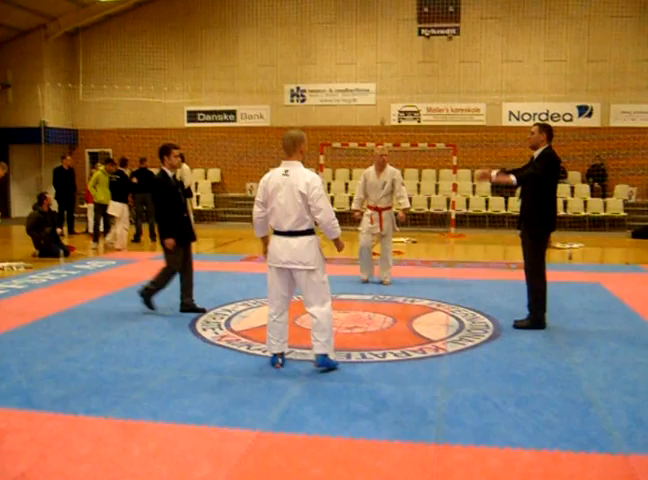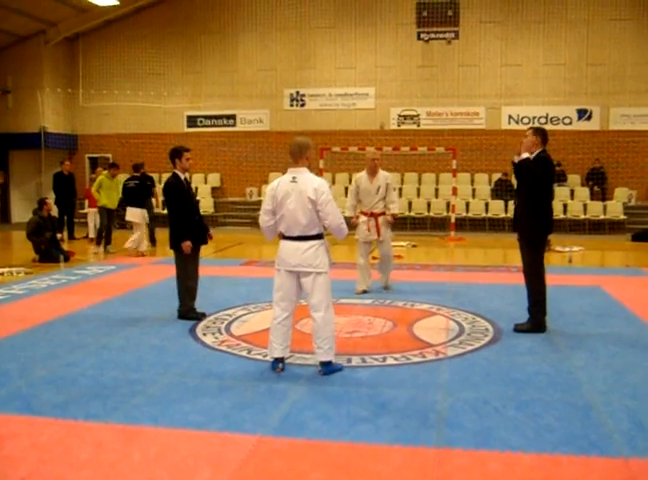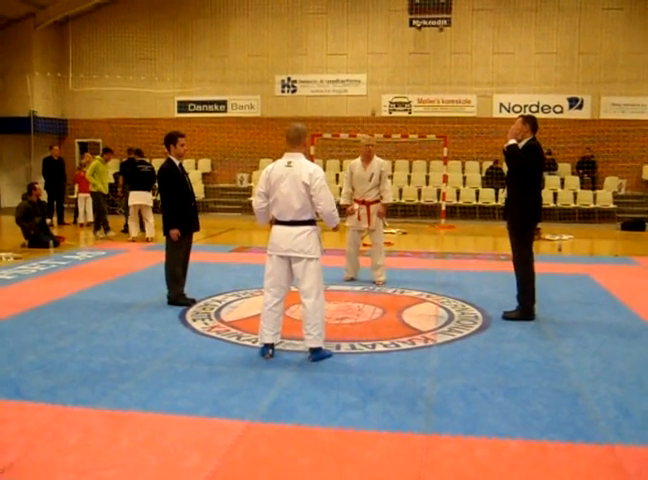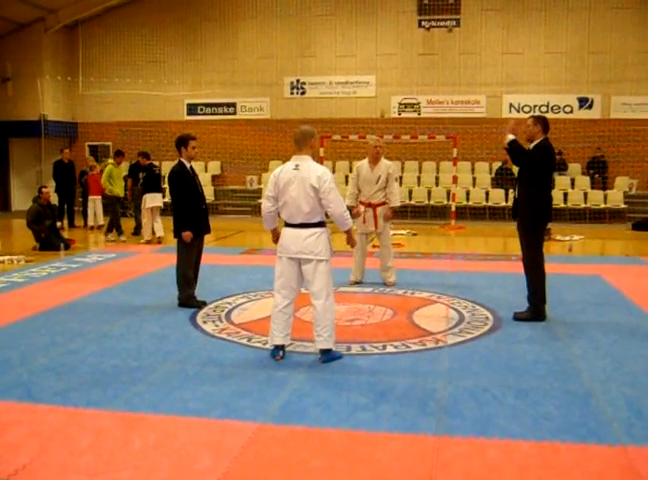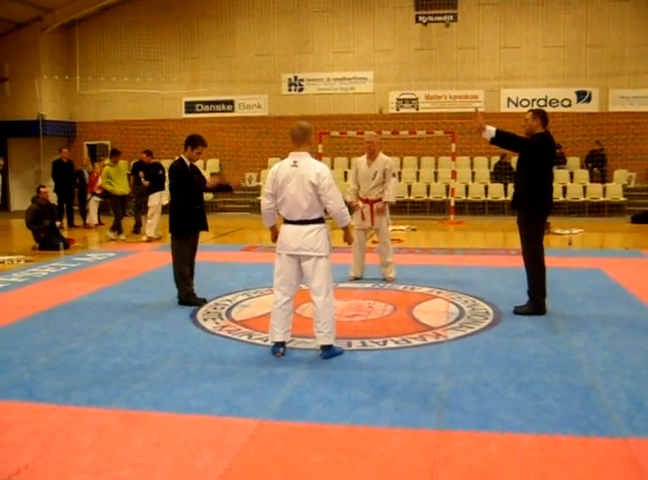
dt=0.5s
person 1, frame 1
left shoulder: (268, 179)
right shoulder: (310, 178)
left elbow: (259, 215)
right elbow: (324, 215)
left wrist: (264, 239)
right wrist: (337, 239)
left hip: (278, 246)
right hip: (304, 247)
left knee: (277, 304)
right knee: (319, 302)
left ankle: (277, 354)
right ankle: (322, 354)
person 1, frame 2
left shoulder: (275, 186)
right shoulder: (318, 184)
left elbow: (266, 222)
right elbow: (333, 220)
right wrist: (343, 234)
left hip: (287, 251)
right hip: (313, 251)
left knee: (282, 306)
right knee: (321, 308)
left ankle: (277, 358)
right ankle: (325, 361)
person 1, frame 3
left shoulder: (270, 170)
right shoulder: (313, 170)
left elbow: (259, 204)
right elbow: (326, 206)
right wrist: (335, 224)
left hip: (279, 235)
right hip: (305, 236)
left knee: (273, 292)
right knee: (311, 294)
left ankle: (268, 344)
right ankle: (315, 347)
person 1, frame 4
left shoulder: (279, 172)
right shoulder: (321, 172)
left elbow: (268, 208)
right elbow: (336, 207)
left wrist: (273, 231)
right wrist: (349, 233)
left hip: (288, 237)
right hip: (314, 238)
left knee: (283, 294)
right knee: (321, 295)
left ankle: (278, 346)
right ankle: (325, 348)
person 1, frame 5
left shoulder: (277, 169)
right shoulder: (319, 169)
left elbow: (267, 205)
right elbow: (335, 204)
left wrist: (273, 229)
right wrist: (347, 230)
left hip: (288, 235)
right hip: (314, 235)
left knee: (283, 290)
right knee: (321, 291)
left ankle: (278, 342)
right ankle: (326, 344)
person 2, frame 1
left shoulder: (549, 158)
right shoulder: (539, 157)
left elbow: (535, 175)
right elbow: (523, 172)
left wrist: (511, 178)
right wrist: (494, 175)
left hip: (540, 221)
right hip: (533, 220)
left knee: (535, 269)
right knee: (533, 268)
left ankle: (537, 317)
right ankle: (536, 314)
person 2, frame 2
left shoulder: (543, 160)
right shoulder: (535, 160)
left elbow: (530, 177)
right elbow: (522, 176)
left wrist: (524, 155)
right wrist: (520, 157)
left hip: (535, 224)
right hip: (530, 223)
left knee: (534, 272)
right knee: (532, 272)
left ankle: (537, 320)
right ankle: (536, 318)
person 2, frame 3
left shoulder: (532, 148)
right shoulder: (526, 148)
left elbow: (518, 166)
right elbow: (513, 165)
left wrist: (512, 142)
right wrist: (510, 145)
left hip: (524, 212)
right hip: (519, 210)
left knee: (523, 259)
right knee: (522, 259)
left ankle: (526, 308)
right ankle: (525, 305)
person 2, frame 4
left shoulder: (544, 148)
right shoulder: (538, 148)
left elbow: (523, 161)
right elbow: (521, 161)
left wrist: (511, 137)
right wrist: (511, 141)
left hip: (534, 212)
right hip: (530, 210)
left knee: (533, 260)
right knee: (532, 260)
left ankle: (537, 309)
right ankle: (536, 307)
person 2, frame 5
left shoulder: (543, 141)
right shoulder: (537, 142)
left elbow: (517, 143)
right elbow: (518, 144)
left wrist: (486, 129)
right wrist: (487, 130)
left hip: (535, 205)
right hip: (531, 203)
left knee: (532, 253)
right knee: (532, 252)
left ankle: (537, 302)
right ankle: (537, 300)
person 3, frame 1
left shoulder: (174, 179)
right shoulder: (159, 181)
right elbow: (161, 211)
left wrist: (189, 228)
right wrist: (167, 236)
left hip: (182, 231)
right hip: (171, 233)
left knee: (187, 268)
right knee: (173, 267)
left ankle: (187, 302)
right ankle: (148, 291)
person 3, frame 2
left shoulder: (185, 181)
right shoulder: (172, 184)
right elbow: (176, 214)
left wrist: (205, 229)
right wrist: (183, 238)
left hip: (193, 234)
right hip: (184, 237)
left knee: (192, 274)
right knee: (186, 275)
left ankle: (189, 307)
right ankle: (185, 310)
person 3, frame 3
left shoulder: (179, 167)
right shoulder: (166, 169)
right elbow: (167, 201)
left wrist: (192, 220)
right wrist: (172, 226)
left hip: (186, 222)
right hip: (176, 224)
left knee: (183, 261)
right knee: (174, 261)
left ankle: (179, 293)
right ankle: (174, 295)
person 3, frame 4
left shoulder: (190, 170)
right shoulder: (177, 172)
right elbow: (179, 203)
left wrist: (202, 224)
right wrist: (184, 228)
left hip: (197, 225)
right hip: (188, 227)
left knee: (194, 263)
right knee: (186, 263)
left ankle: (189, 295)
right ankle: (185, 298)
person 3, frame 5
left shoulder: (192, 168)
right shoulder: (176, 168)
left elbow: (203, 186)
right elbow: (184, 190)
right wrist: (205, 185)
left hip: (193, 220)
right hip: (182, 222)
left knee: (189, 259)
right knee: (182, 260)
left ankle: (188, 292)
right ankle: (185, 295)
person 4, frame 1
left shoulder: (394, 173)
right shoulder: (367, 173)
left elbow: (401, 192)
right elbow: (360, 193)
left wrist: (403, 209)
right wrist: (356, 209)
left hip: (386, 214)
right hip: (370, 213)
left knee: (386, 247)
right knee: (364, 244)
left ankle: (385, 276)
right ankle: (366, 274)
person 4, frame 2
left shoulder: (386, 177)
right shoulder: (358, 178)
left elbow: (391, 197)
right elbow: (352, 198)
left wrist: (391, 214)
right wrist: (352, 216)
left hip: (381, 219)
right hip: (364, 219)
left knee: (386, 253)
right knee: (363, 254)
left ankle: (385, 280)
right ankle: (362, 285)
person 4, frame 3
left shoulder: (381, 164)
right shoulder: (353, 165)
left elbow: (385, 186)
right elbow: (347, 186)
left wrist: (383, 205)
right wrist: (347, 205)
left hip: (374, 207)
right hip: (357, 207)
left knee: (377, 243)
right knee: (352, 242)
left ankle: (379, 276)
right ankle: (351, 272)
person 4, frame 4
left shoulder: (388, 166)
right shoulder: (359, 166)
left elbow: (392, 189)
right elbow: (353, 188)
left wrist: (390, 208)
right wrist: (353, 206)
left hip: (381, 210)
right hip: (363, 210)
left knee: (385, 245)
right knee: (360, 245)
left ankle: (388, 277)
right ankle: (356, 276)
person 4, frame 5
left shoulder: (386, 162)
right shoulder: (359, 162)
left elbow: (391, 184)
right elbow: (353, 183)
left wrist: (384, 202)
right wrist: (353, 199)
left hip: (378, 206)
right hip: (361, 205)
left knee: (384, 240)
right knee: (358, 241)
left ankle: (388, 272)
right ankle: (356, 272)
